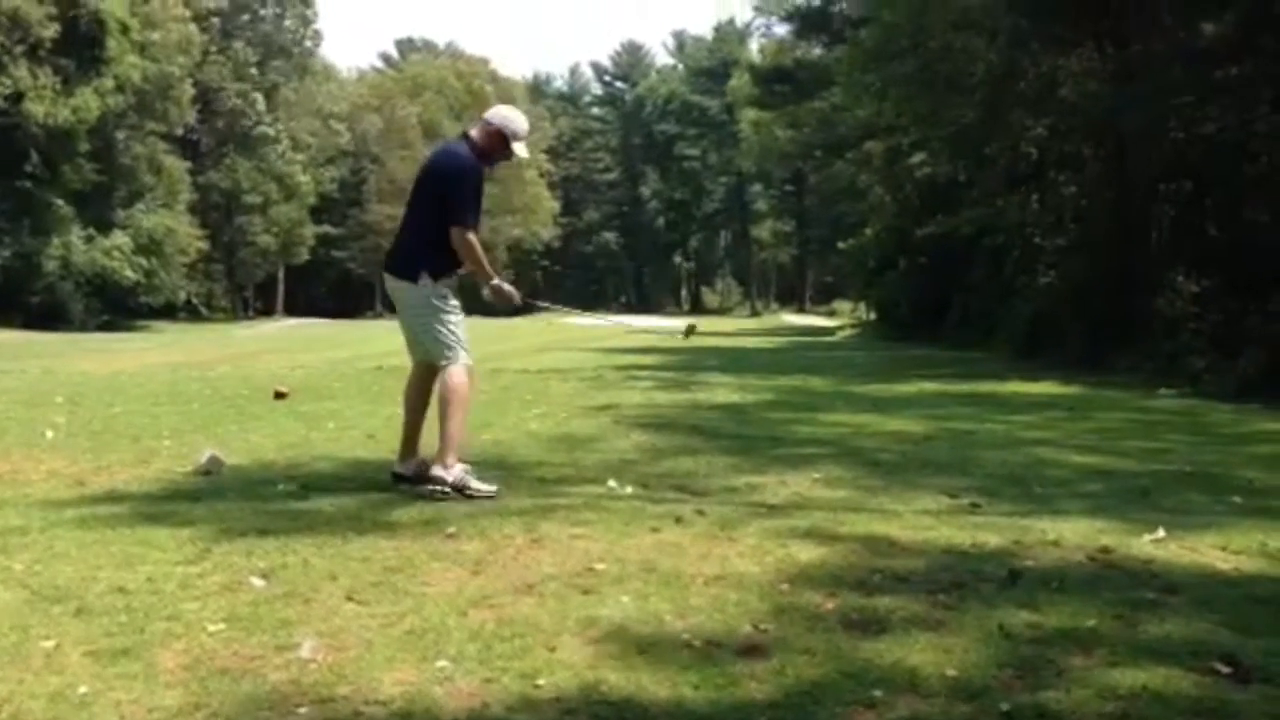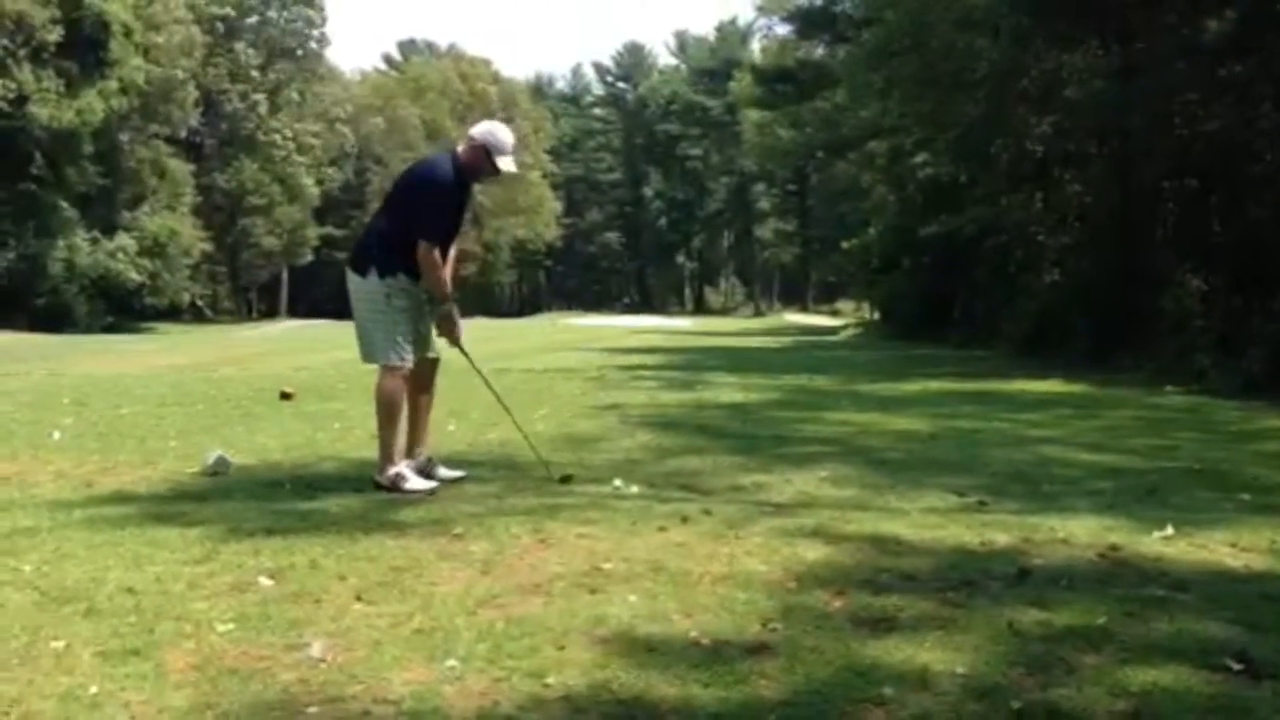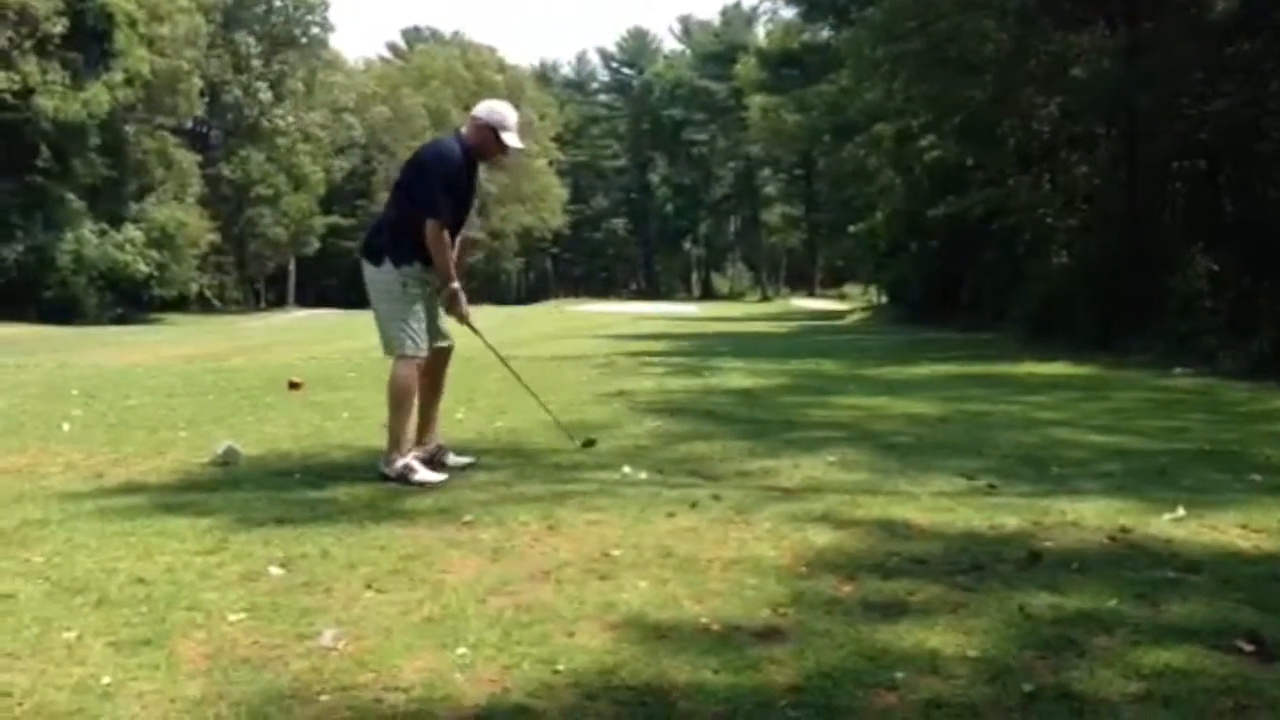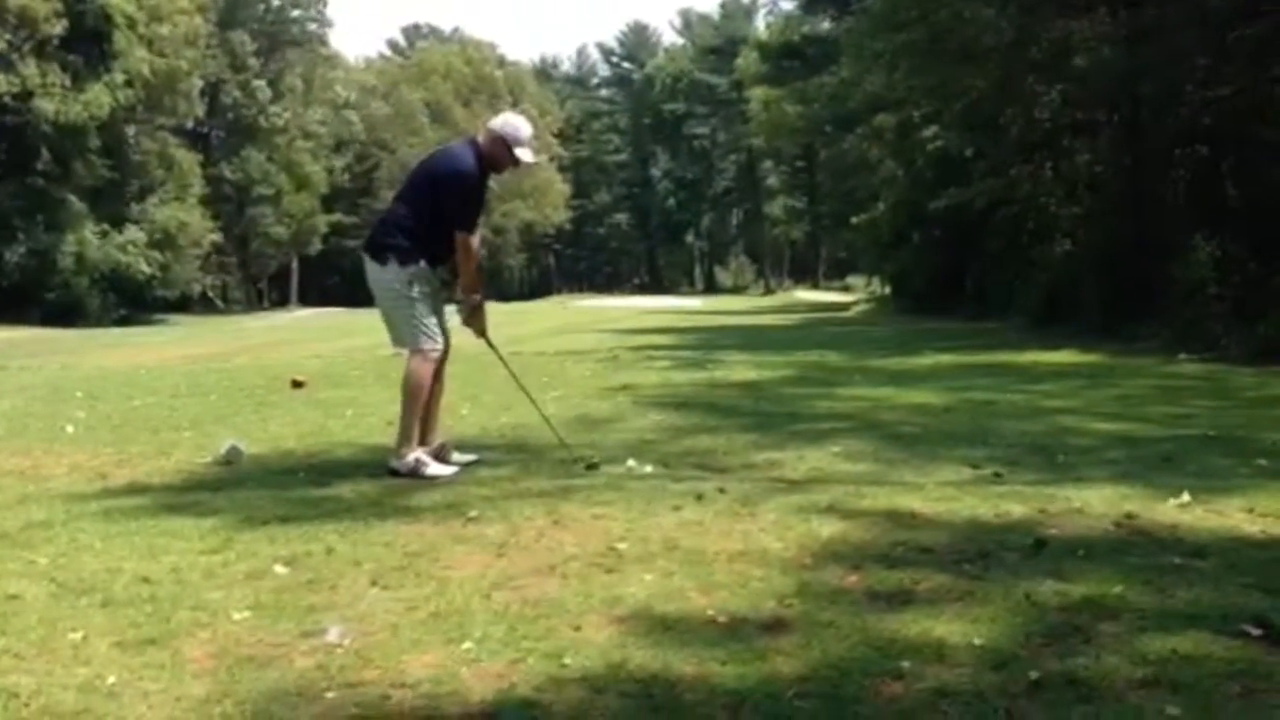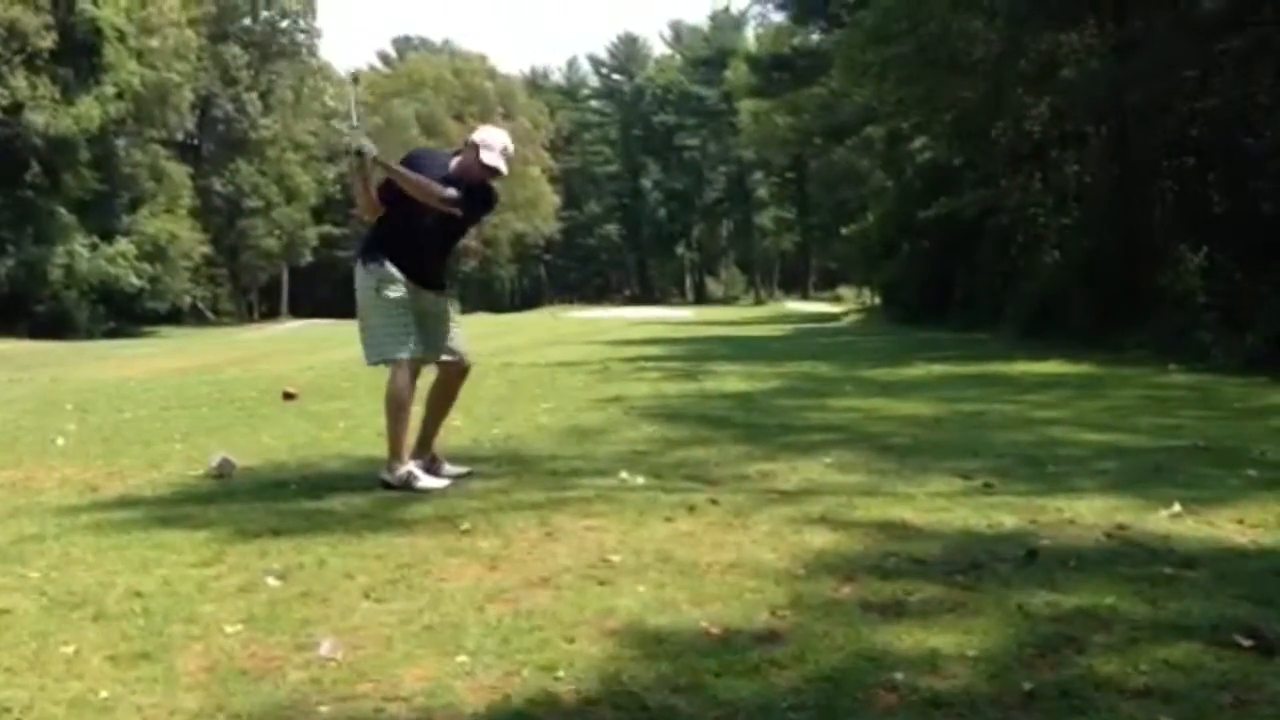
dt=1s
person 1, frame 1
left shoulder: (452, 155)
right shoulder: (465, 165)
right elbow: (460, 236)
left wrist: (481, 276)
right wrist: (493, 281)
left hip: (409, 272)
right hip: (423, 276)
left knee: (427, 363)
right knee: (456, 364)
left ankle: (408, 461)
right ankle: (449, 466)
person 1, frame 2
left shoulder: (459, 180)
right shoulder: (437, 178)
left elbow: (446, 245)
right elbow: (427, 252)
left wrist: (444, 301)
right wrist: (446, 307)
left hip: (406, 277)
right hip: (379, 275)
left knee: (425, 362)
right knee: (396, 366)
left ankle: (417, 457)
right ankle: (389, 467)
person 1, frame 3
left shoulder: (465, 161)
right shoulder: (443, 158)
left elbow: (452, 228)
right elbow: (434, 230)
left wrist: (451, 281)
right wrist: (453, 287)
left hip: (417, 265)
right hip: (393, 264)
left knee: (438, 349)
right knee: (411, 354)
left ankle: (427, 445)
right ankle: (396, 458)
person 1, frame 4
left shoulder: (471, 165)
right shoulder: (462, 169)
left elbow: (469, 237)
right elbow: (464, 243)
left wrist: (466, 292)
right wrist: (474, 299)
left hip: (415, 262)
right hip: (397, 261)
left knee: (439, 349)
right knee: (426, 349)
left ankle: (429, 445)
right ankle: (405, 454)
person 1, frame 5
left shoulder: (483, 196)
right shoulder: (422, 160)
left elbow: (437, 197)
right elbow: (370, 210)
left wrist: (382, 163)
right wrist: (362, 169)
left hip: (429, 284)
right hip: (383, 271)
left knee: (456, 364)
right knee: (406, 363)
left ankle: (423, 454)
right ankle: (397, 466)
